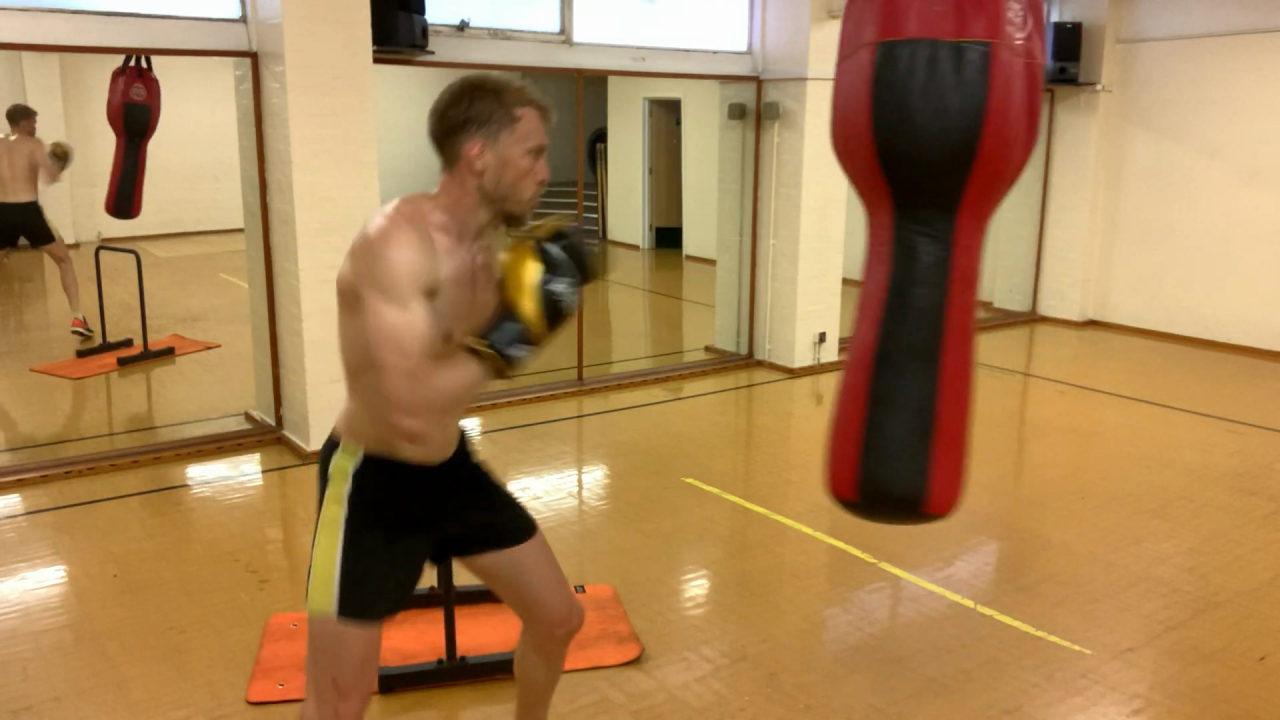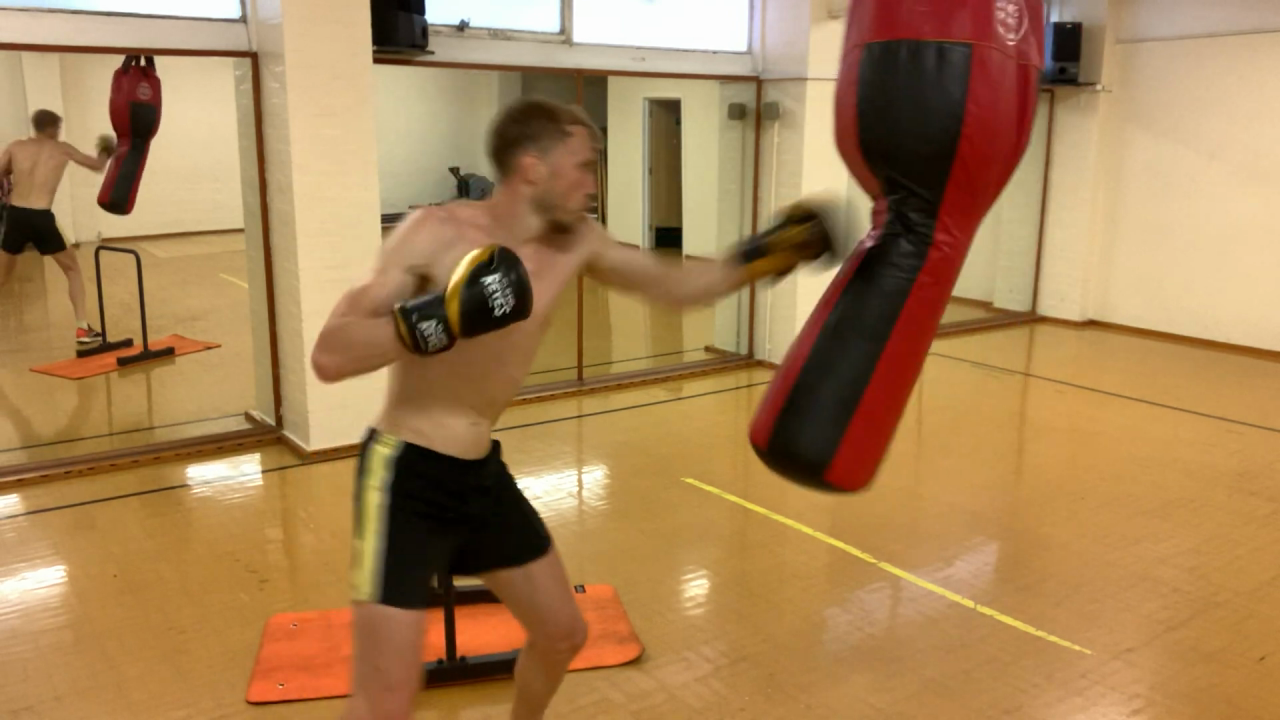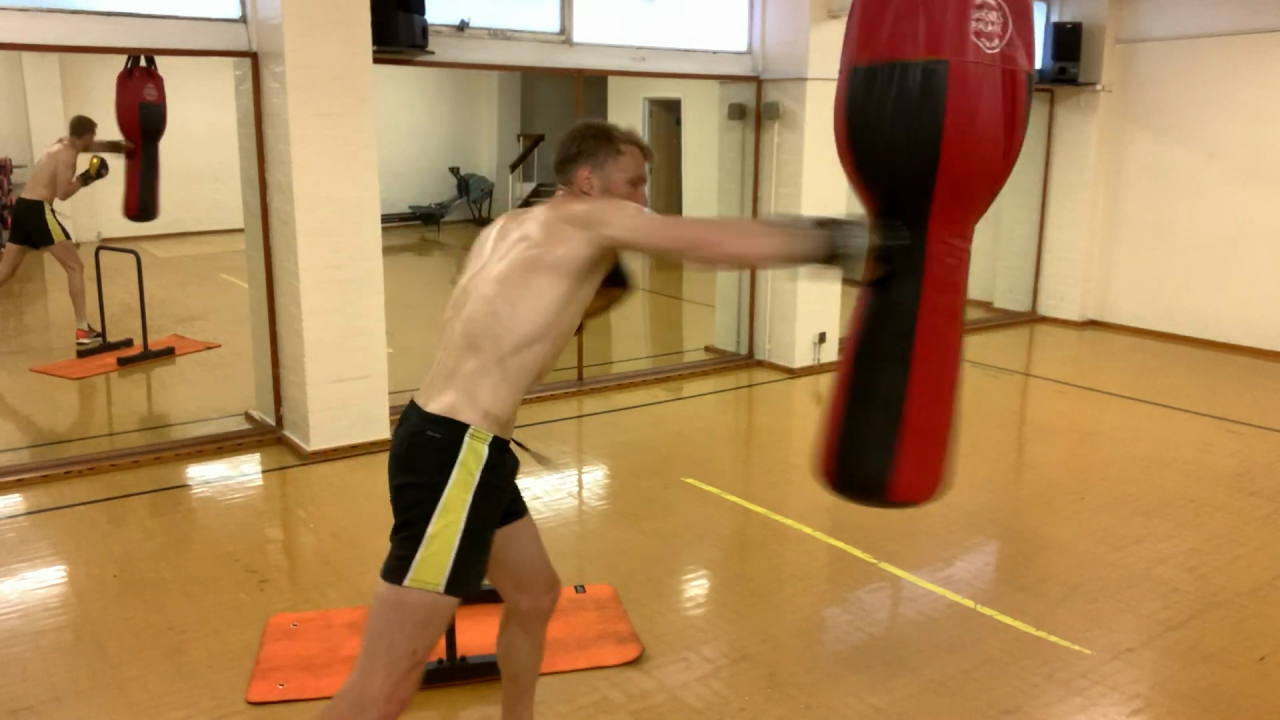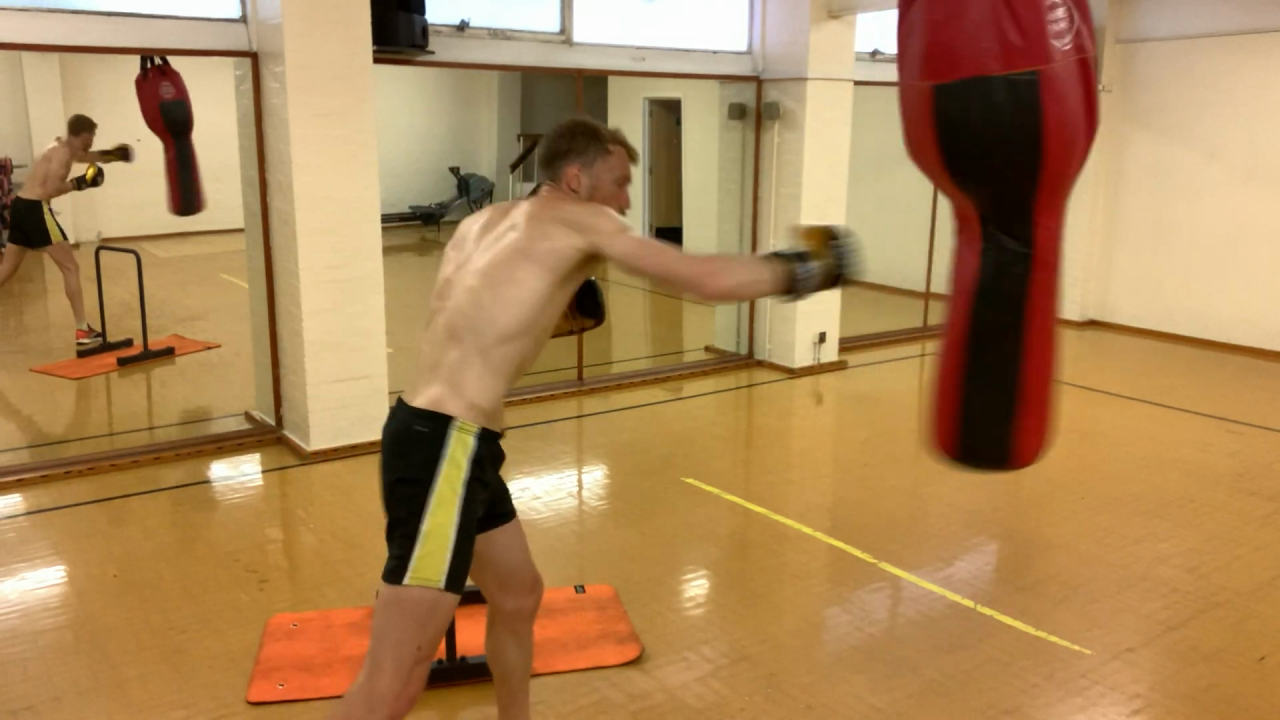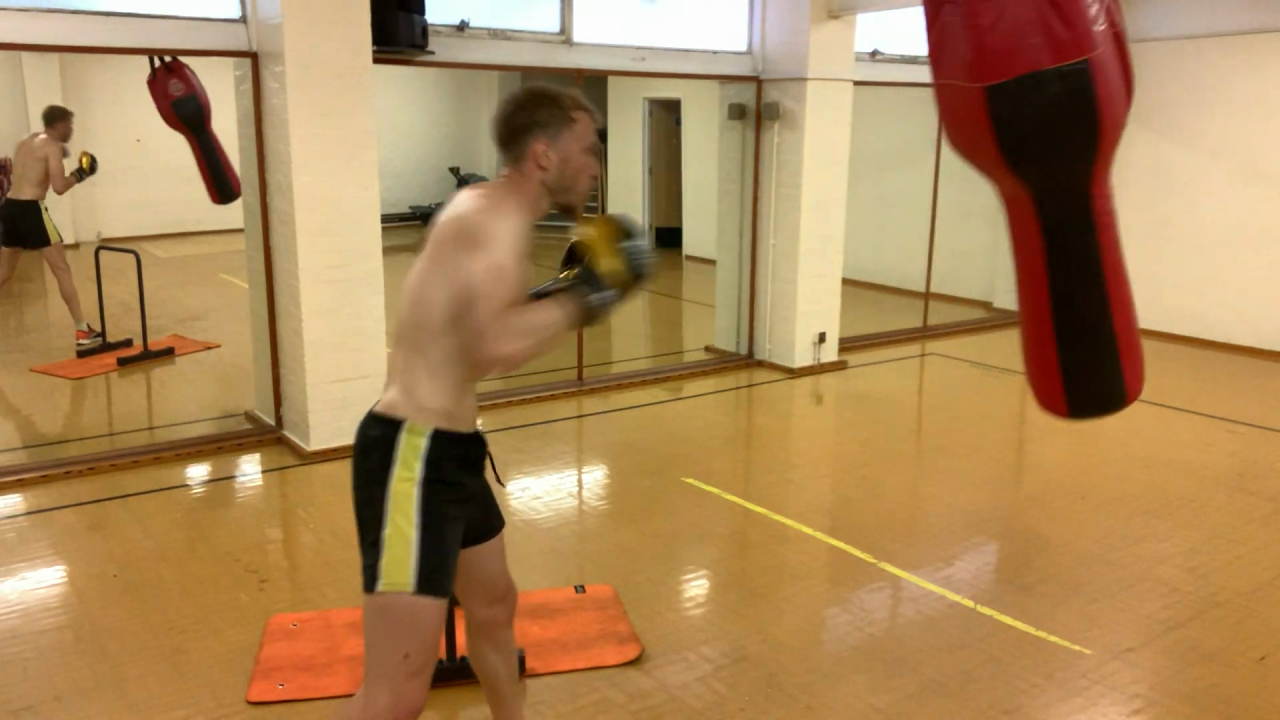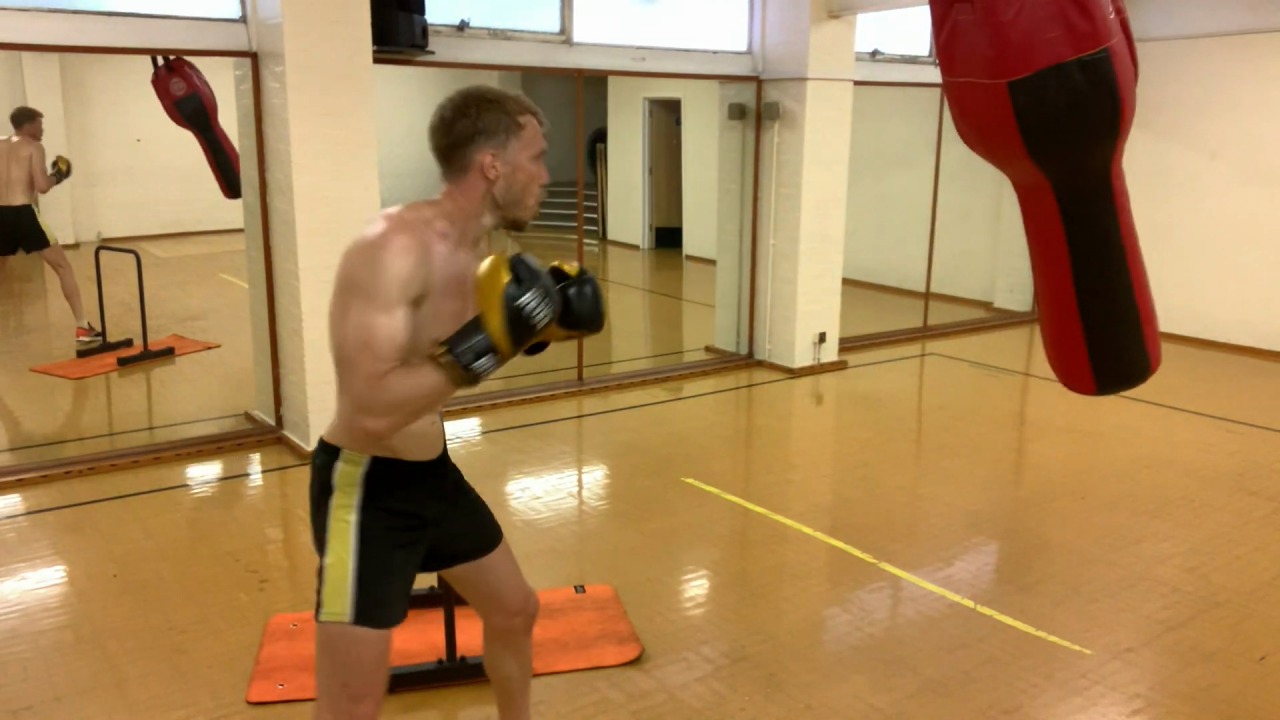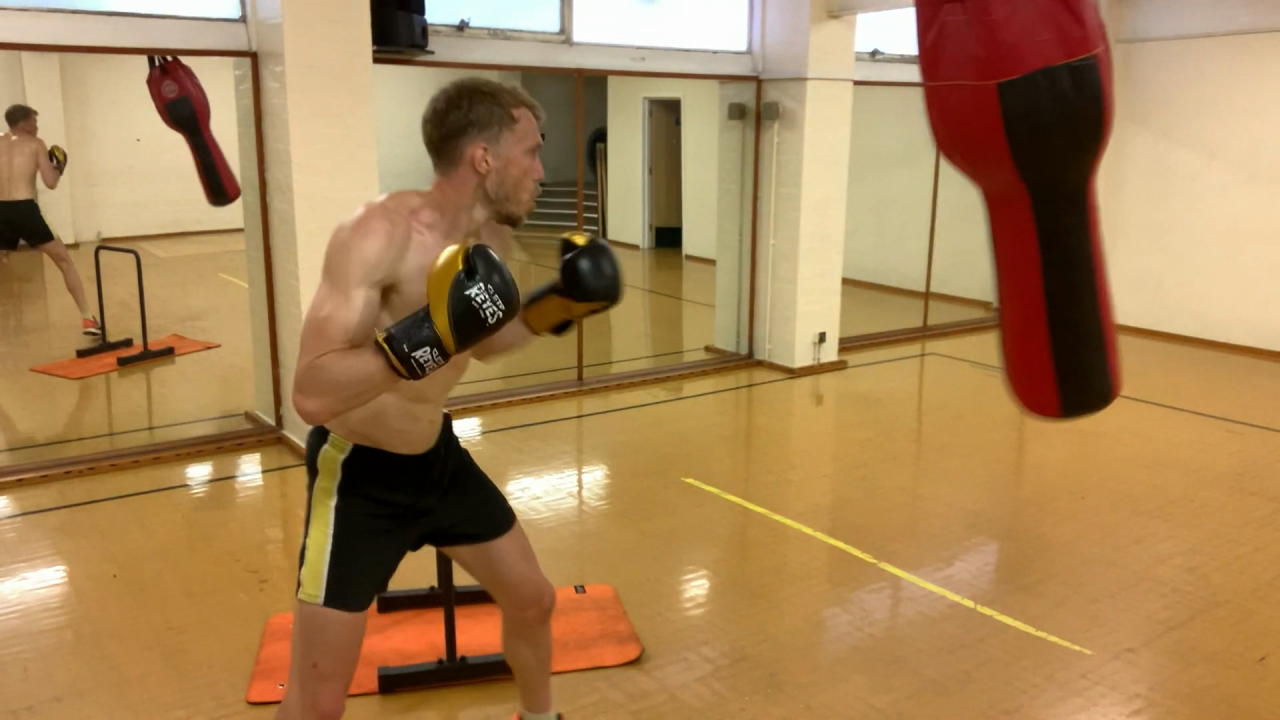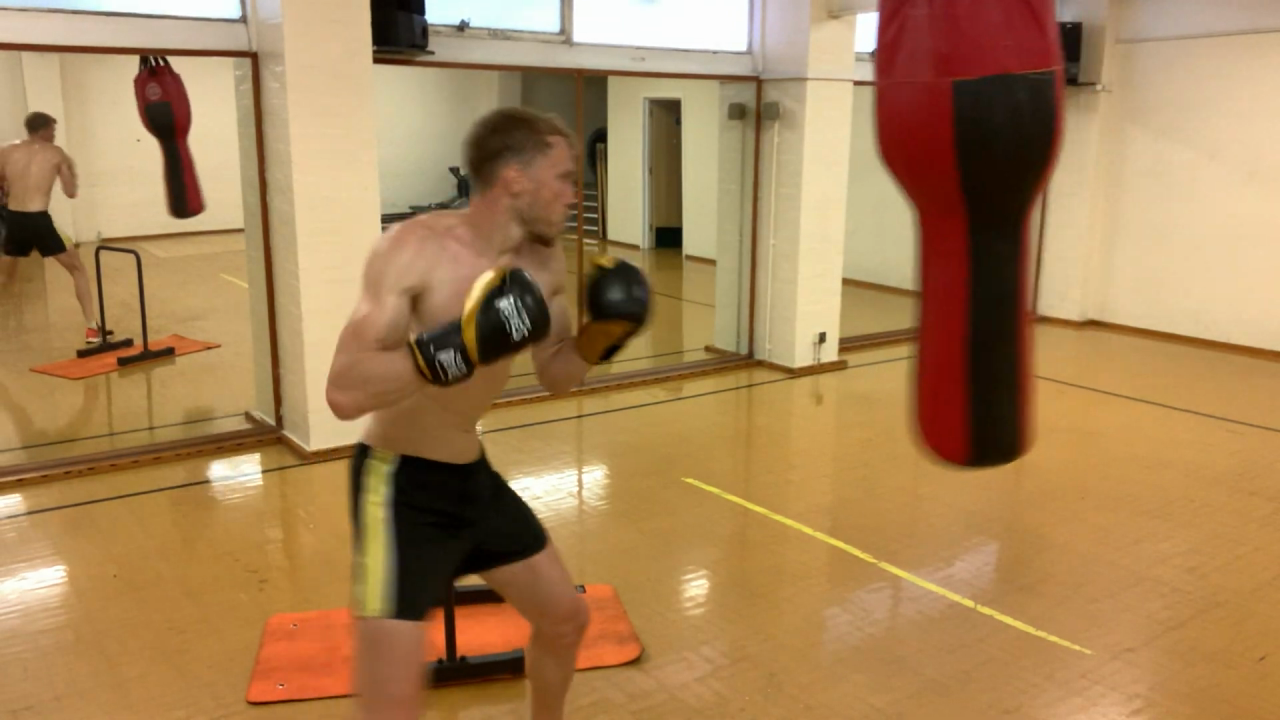
dt=0.2s
person 1, frame 1
left shoulder: (480, 230)
right shoulder: (397, 242)
right elbow: (413, 415)
left wrist: (519, 302)
right wrist: (519, 326)
left hip: (453, 471)
right hip: (372, 482)
left knee: (559, 618)
person 1, frame 2
left shoulder: (572, 240)
right shoulder: (431, 233)
left elbow: (676, 285)
right elbow: (329, 358)
left wrist: (770, 252)
right wrist: (440, 316)
left hip: (480, 474)
right hip: (405, 477)
left knee: (562, 631)
person 1, frame 3
left shoulder: (511, 228)
right shoulder: (588, 216)
right elbow: (717, 241)
left wrist: (570, 311)
right wrist: (837, 238)
left hip: (447, 445)
right hip: (450, 457)
left knee: (535, 593)
person 1, frame 4
left shoulder: (484, 222)
right shoulder: (577, 222)
right elbow: (704, 278)
right wrist: (806, 269)
left hip: (437, 437)
right hip: (443, 449)
left knee: (519, 595)
person 1, frame 5
left shoulder: (480, 210)
right shoulder: (499, 211)
right elbow: (499, 346)
left wrist: (568, 285)
right wrist: (593, 288)
left hip: (445, 449)
right hip: (414, 456)
left knee: (495, 601)
person 1, frame 6
left shoulder: (477, 243)
right shoulder: (392, 248)
right elbow: (370, 414)
left wrist: (541, 327)
right wrist: (482, 341)
left hip: (432, 470)
right hip: (365, 486)
left knee: (515, 609)
person 1, frame 7
left shoulder: (490, 233)
right shoulder: (375, 234)
right elbow: (313, 396)
left wrist: (560, 304)
right wrist: (428, 331)
left hip: (438, 457)
right hip: (358, 476)
left knee: (532, 599)
person 1, frame 8
left shoulder: (542, 259)
right shoulder: (413, 249)
left elbow: (557, 376)
right elbow: (345, 393)
left wrist: (604, 330)
right wrist: (459, 343)
left hip: (472, 478)
right hip: (399, 489)
left knee: (565, 617)
person 2, frame 1
right shoulder: (32, 144)
right elbow: (51, 176)
right wrist: (59, 160)
right hip: (28, 211)
right knee: (64, 261)
right ankle: (78, 319)
person 2, frame 2
right shoulder: (62, 149)
right elbow: (98, 166)
right wrist: (106, 151)
right hip: (42, 218)
right knee: (73, 270)
right ankle: (83, 329)
person 2, frame 3
left shoulder: (63, 144)
right shoulder: (67, 153)
left elbow: (97, 147)
right elbow: (63, 194)
left wrist: (119, 146)
right wrist: (87, 177)
left hip: (23, 207)
right hip: (37, 210)
right knee: (75, 267)
right ankle: (83, 330)
person 2, frame 4
left shoulder: (63, 146)
right shoulder: (64, 151)
left elbow: (90, 157)
right elbow: (49, 191)
left wrist: (114, 154)
right wrist: (80, 183)
left hip: (20, 206)
right hip: (35, 209)
right knee: (70, 267)
right ankle: (82, 329)
person 2, frame 5
left shoulder: (27, 141)
right shoulder: (52, 146)
right elbow: (59, 187)
right wrist: (80, 173)
right hip: (30, 209)
right knee: (62, 270)
right ankle: (82, 330)
person 2, frame 6
right shoulder: (33, 147)
right elbow: (42, 187)
right wrist: (58, 175)
right hip: (23, 214)
right knee: (64, 268)
right ankle: (83, 328)
person 2, frame 7
right shoulder: (35, 143)
right elbow: (51, 183)
right wrist: (59, 166)
right hip: (26, 210)
right knee: (66, 263)
right ankle: (88, 319)
person 2, frame 8
right shoulder: (56, 153)
right elbow: (71, 192)
right wrist: (70, 173)
right hip: (39, 220)
right knee: (78, 270)
right ankle: (92, 329)
